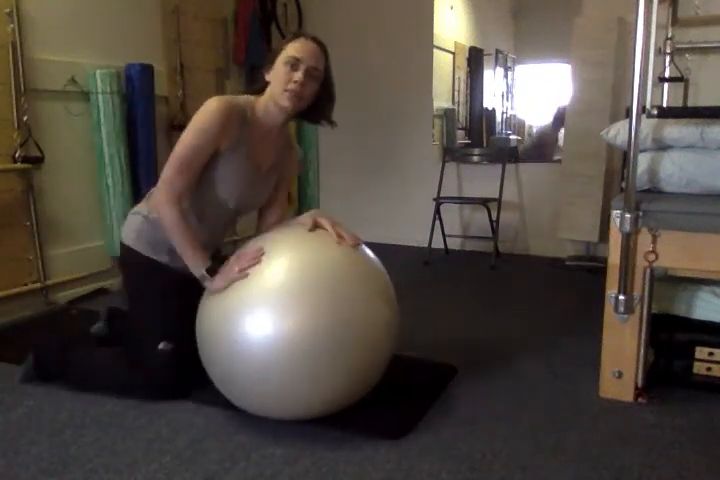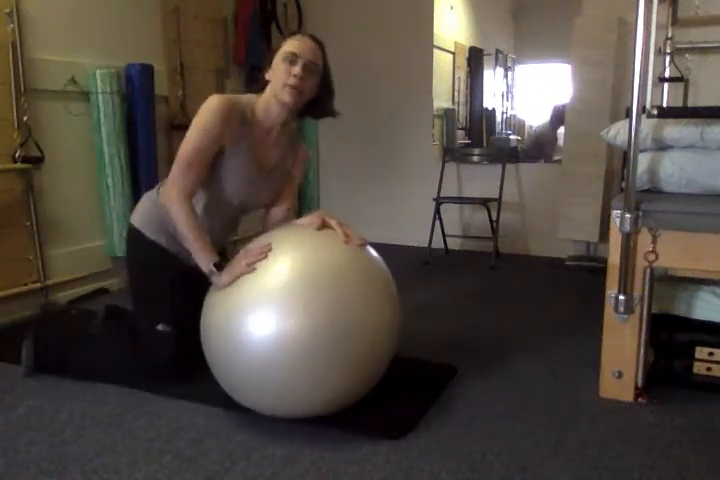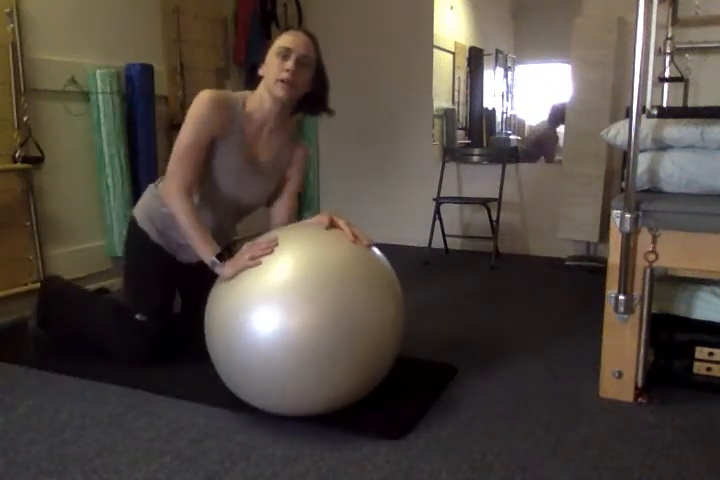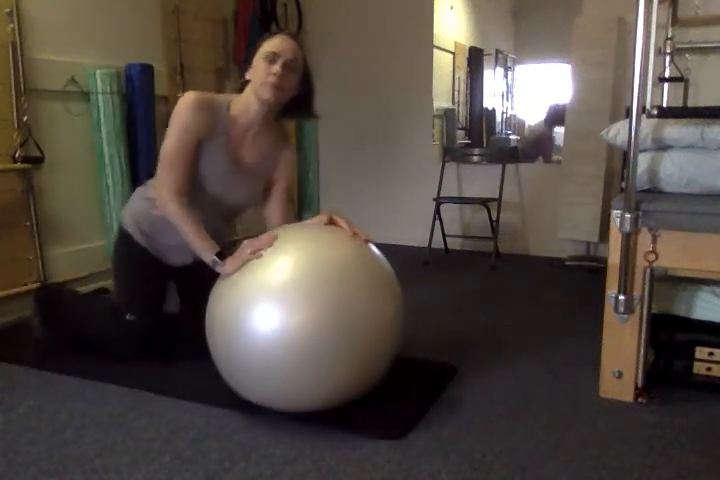
dt=0.2s
person 1, frame 1
left shoulder: (288, 153)
right shoulder: (223, 112)
left elbow: (267, 229)
right elbow: (165, 197)
left wrist: (304, 221)
right wrist: (210, 274)
left hip: (200, 252)
right hip: (154, 248)
right knee: (168, 378)
left ankle: (117, 327)
right ankle: (52, 357)
person 1, frame 2
left shoulder: (296, 152)
right shoulder: (224, 110)
left elbow: (274, 225)
right elbow: (175, 195)
left wrist: (310, 222)
right wrist: (218, 269)
left hip: (208, 247)
right hip: (160, 236)
left knee: (206, 344)
right knee: (167, 362)
left ankle: (112, 323)
right ankle: (52, 349)
person 1, frame 3
left shoulder: (295, 151)
right shoulder: (214, 104)
left elbow: (279, 231)
right elbow: (175, 190)
left wrist: (317, 222)
right wrist: (220, 262)
left hip: (208, 242)
right hip: (157, 230)
left knee: (206, 339)
right knee: (137, 342)
right ankle: (52, 299)
person 1, frame 4
left shoulder: (282, 153)
right shoulder: (198, 107)
left elbow: (275, 231)
right elbow: (167, 195)
left wrist: (314, 224)
right wrist: (220, 260)
left hip: (208, 247)
right hip: (147, 235)
left knee: (206, 339)
right knee: (134, 340)
right ankle: (55, 303)
